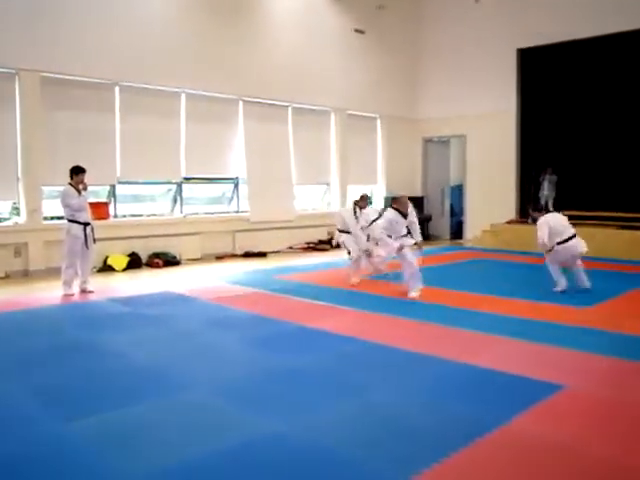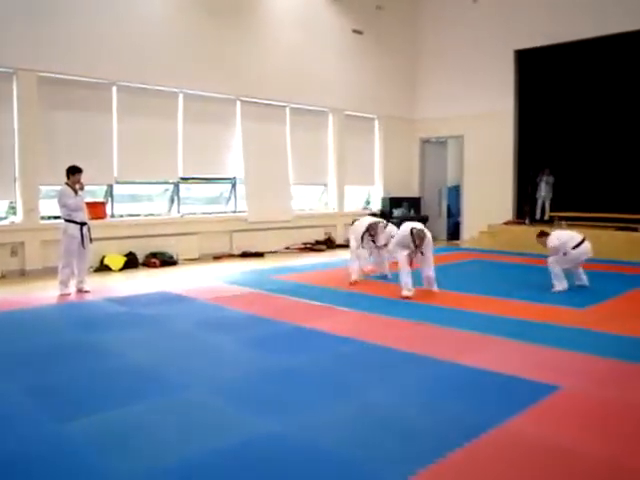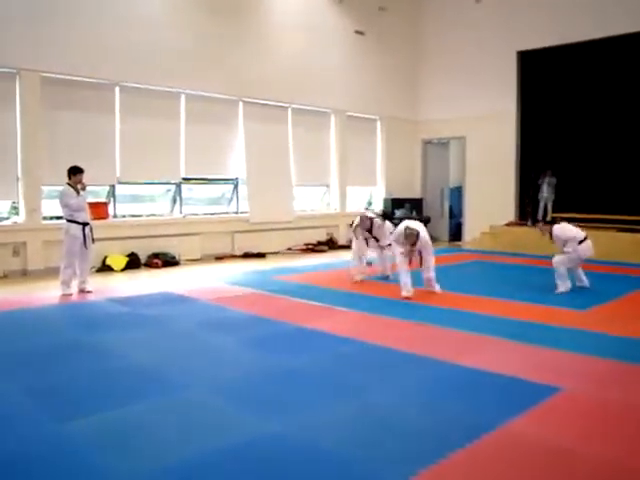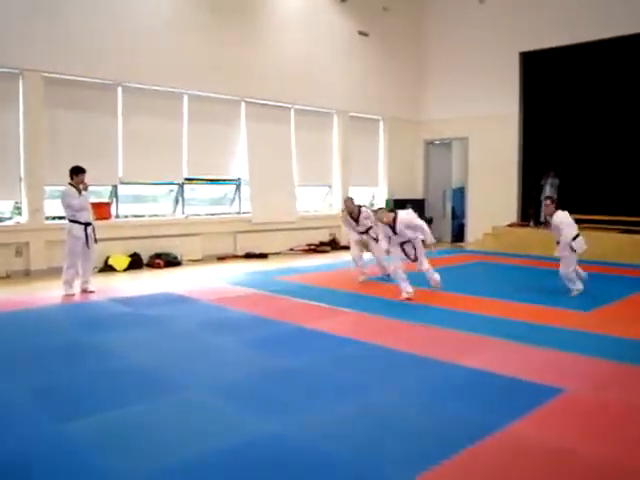
dt=0.2s
person 1, frame 1
left shoulder: (80, 190)
right shoulder: (67, 191)
right elbow: (76, 206)
left wrist: (89, 226)
right wrist: (83, 193)
left hip: (86, 228)
right hip: (75, 228)
left knee: (86, 258)
right knee: (71, 258)
left ankle: (84, 284)
right ankle: (67, 287)
person 1, frame 2
left shoulder: (77, 190)
right shoulder: (64, 191)
right elbow: (73, 206)
left wrist: (86, 225)
right wrist: (80, 192)
left hip: (82, 227)
right hip: (71, 228)
left knee: (83, 257)
right knee: (68, 258)
left ankle: (81, 284)
right ankle: (64, 286)
person 1, frame 3
left shoulder: (79, 190)
right shoulder: (65, 191)
right elbow: (75, 206)
left wrist: (88, 226)
right wrist: (82, 192)
left hip: (84, 228)
right hip: (73, 228)
left knee: (85, 258)
right knee: (70, 258)
left ankle: (83, 284)
right ankle: (66, 286)
person 1, frame 4
left shoulder: (81, 190)
right shoulder: (67, 191)
right elbow: (77, 206)
left wrist: (91, 226)
right wrist: (84, 192)
left hip: (87, 228)
right hip: (76, 228)
left knee: (87, 258)
right knee: (72, 258)
left ankle: (85, 284)
right ankle: (68, 286)
